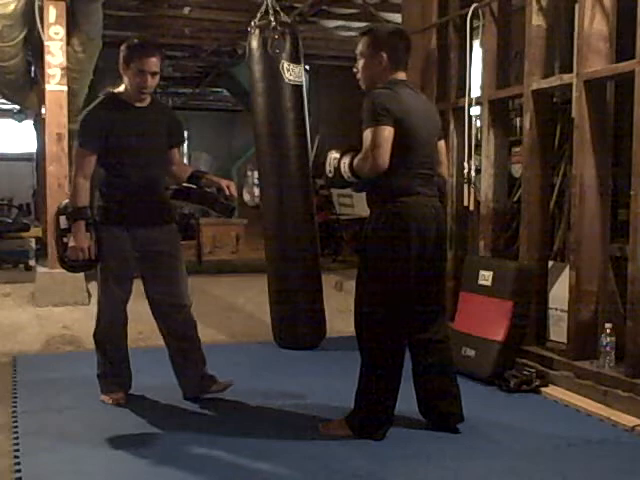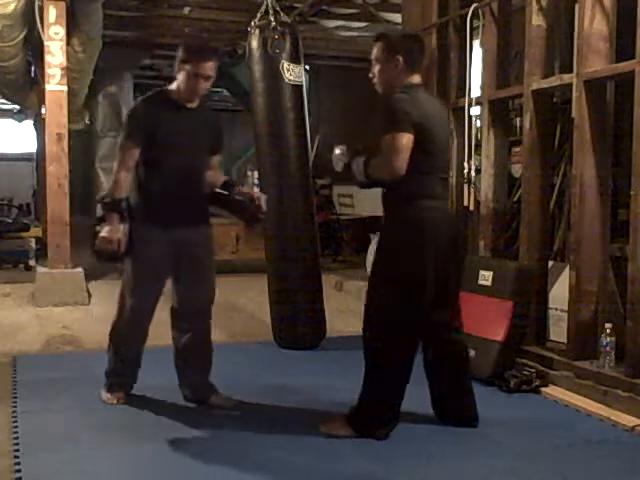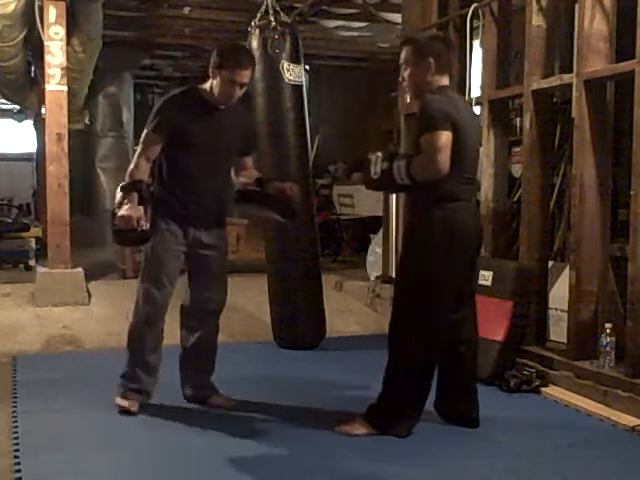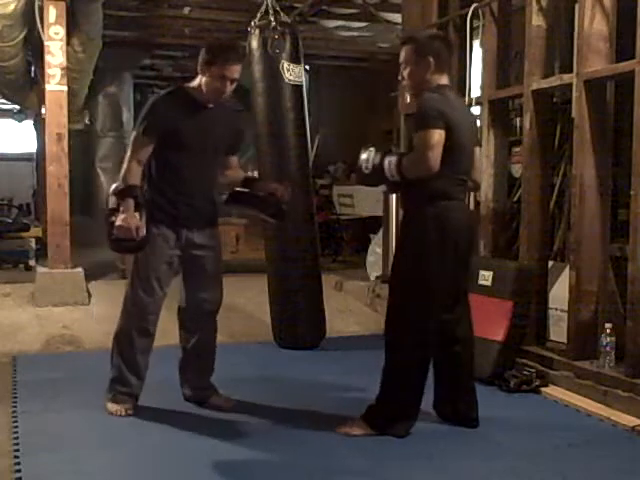
dt=0.4s
person 1, frame 1
left shoulder: (380, 99)
right shoulder: (425, 104)
left elbow: (376, 161)
right elbow: (440, 169)
left wrist: (343, 165)
left hip: (396, 217)
right hip: (430, 213)
left knee: (380, 320)
right knee: (428, 317)
left ankle: (369, 419)
right ankle: (443, 409)
person 1, frame 2
left shoulder: (400, 103)
right shoulder: (436, 107)
left elbow: (394, 165)
left wrist: (352, 164)
right wrist: (368, 169)
left hip: (413, 220)
right hip: (442, 217)
left knee: (390, 322)
right knee: (440, 318)
left ankle: (371, 418)
right ankle: (458, 406)
person 1, frame 3
left shoulder: (434, 106)
right shoulder: (463, 108)
left elbow: (436, 164)
left wrist: (391, 171)
right wrist: (403, 170)
left hip: (438, 221)
right hip: (464, 218)
left knee: (415, 321)
right knee: (457, 316)
left ankle: (390, 416)
right ankle: (460, 406)
person 1, frame 4
left shoulder: (430, 104)
right shoulder: (462, 109)
left elbow: (427, 161)
left wrist: (386, 167)
left hip: (431, 219)
right hip: (457, 217)
left knee: (410, 319)
right knee: (452, 315)
left ankle: (390, 416)
right ankle: (459, 406)
person 2, frame 1
left shoulder: (166, 117)
right shoulder: (99, 116)
right elbow: (82, 176)
left wrist: (206, 179)
right wrist: (79, 227)
left hip: (160, 224)
right hip: (115, 227)
left knee: (175, 303)
right knee: (112, 308)
left ankle: (196, 379)
right ankle: (114, 383)
person 2, frame 2
left shoulder: (210, 121)
right shoulder: (147, 111)
right elbow: (125, 169)
left wrist: (235, 189)
right wrist: (113, 218)
left hip: (195, 226)
right hip: (151, 225)
left knee: (196, 307)
right knee: (136, 305)
left ankle: (197, 385)
right ankle: (118, 382)
person 2, frame 3
left shoulder: (243, 120)
right shoulder: (178, 106)
left elbow: (244, 172)
right elbow: (145, 157)
left wrist: (271, 186)
right wrist: (132, 199)
left hip: (214, 226)
right hip: (170, 221)
left knee: (207, 307)
right knee: (152, 302)
left ankle: (198, 385)
right ankle: (134, 386)
person 2, frame 4
left shoulder: (230, 118)
right shoulder: (165, 107)
right elbow: (135, 160)
left wrist: (257, 185)
right wrist: (128, 208)
left hip: (204, 227)
right hip: (160, 225)
left knee: (203, 307)
right knee: (142, 307)
left ankle: (198, 386)
right ankle: (123, 391)
